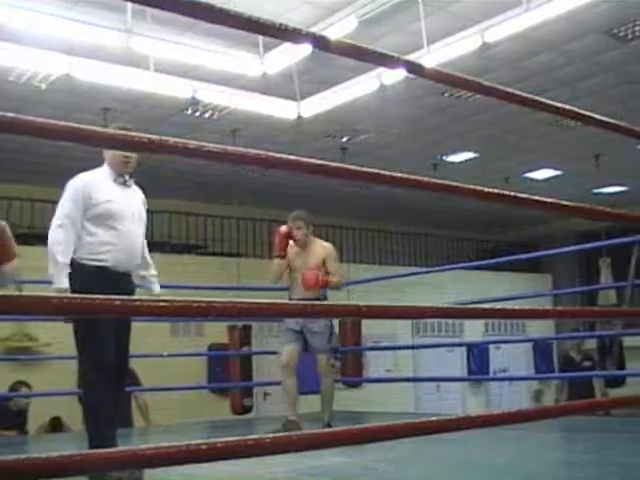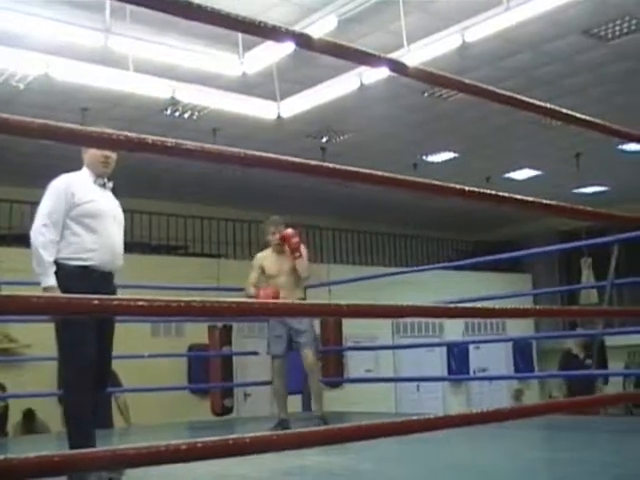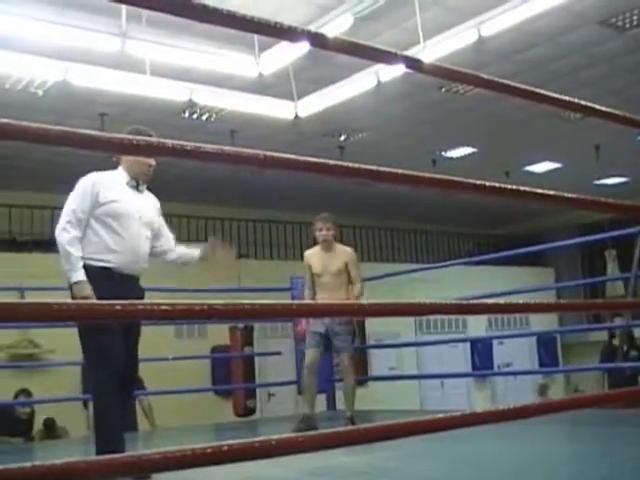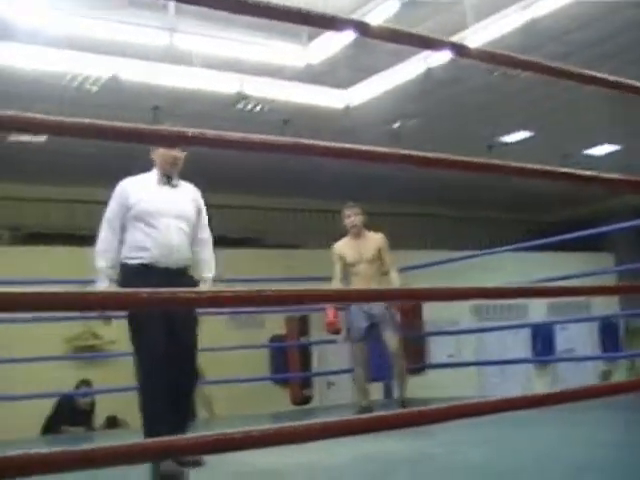
dt=0.7s
person 1, frame 1
left shoulder: (138, 195)
right shoulder: (85, 184)
right elbow: (61, 231)
left wrist: (153, 285)
right wrist: (60, 281)
left hip: (122, 285)
right hip: (90, 281)
left knee: (117, 367)
right knee: (97, 366)
left ankle: (107, 444)
right ankle: (101, 450)
person 1, frame 2
left shoulder: (112, 199)
right shoulder: (67, 184)
right elbow: (42, 234)
right wrist: (48, 282)
left hip: (104, 286)
right hip: (75, 283)
left knee: (99, 370)
right knee: (79, 369)
left ankle: (86, 448)
right ankle: (82, 452)
person 1, frame 3
left shoulder: (150, 203)
right shoulder: (95, 183)
left elbow: (165, 248)
right elbow: (67, 230)
left wrist: (200, 253)
right wrist: (78, 278)
left hip: (129, 289)
right hip: (95, 284)
left knee: (127, 371)
right knee: (107, 370)
left ankle: (112, 450)
right ankle: (110, 457)
person 1, frame 4
left shoulder: (192, 194)
right shoulder: (129, 188)
left elbow: (202, 242)
right elbow: (109, 239)
left wrist: (206, 282)
right wrist: (103, 284)
left hip: (180, 281)
right hip: (141, 279)
left knee: (184, 361)
right knee: (153, 361)
person 2, frame 1
left shoulder: (326, 249)
right shoulder: (287, 247)
left elbow: (338, 282)
right elbow: (275, 277)
left wrist: (323, 281)
right wrist: (279, 249)
left knee: (324, 366)
right knee: (287, 362)
left ankle: (326, 421)
right ankle: (292, 420)
person 2, frame 2
left shoulder: (299, 249)
right shoulder: (261, 259)
left elbow: (304, 276)
right elbow: (249, 288)
left wrist: (296, 250)
right wrist: (259, 294)
right hip: (276, 315)
left knee: (311, 362)
right knee: (278, 368)
left ankle: (320, 414)
right ankle: (283, 418)
person 2, frame 3
left shoulder: (347, 254)
right shoulder: (309, 256)
left elbow: (358, 284)
left wrist: (352, 303)
left hip: (342, 314)
left knee: (346, 365)
right knee: (310, 364)
left ankle: (350, 417)
right ankle: (309, 416)
person 2, frame 4
left shoulder: (379, 239)
right shoulder: (339, 248)
left elbow: (390, 269)
right elbow: (338, 280)
left hip: (380, 300)
right hip: (356, 304)
left knee: (395, 348)
right knee: (358, 356)
left ankle: (402, 397)
right ankle: (364, 405)
